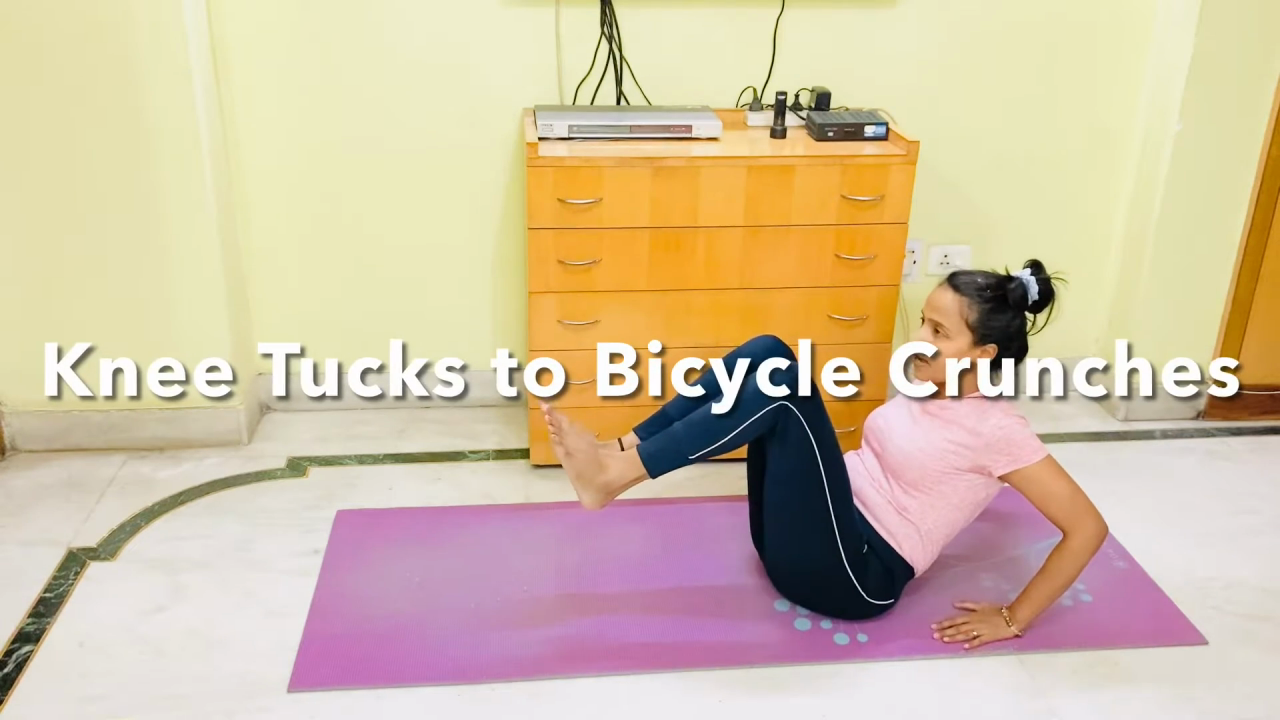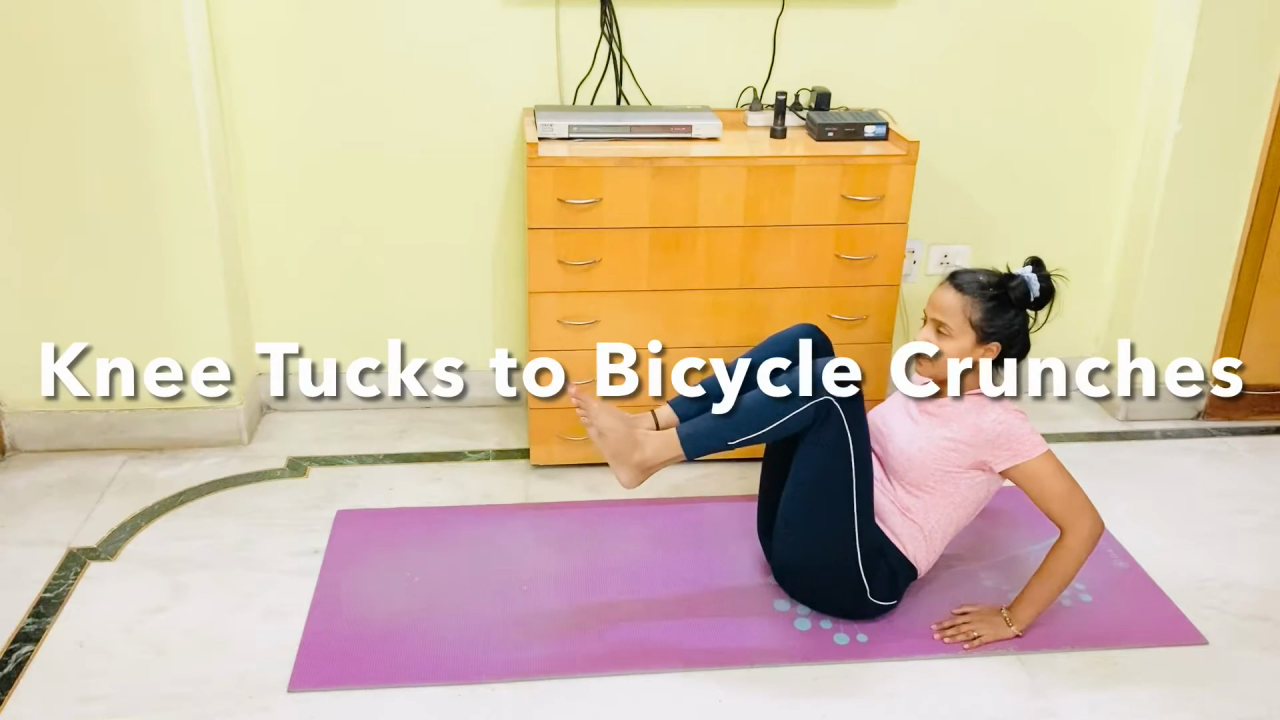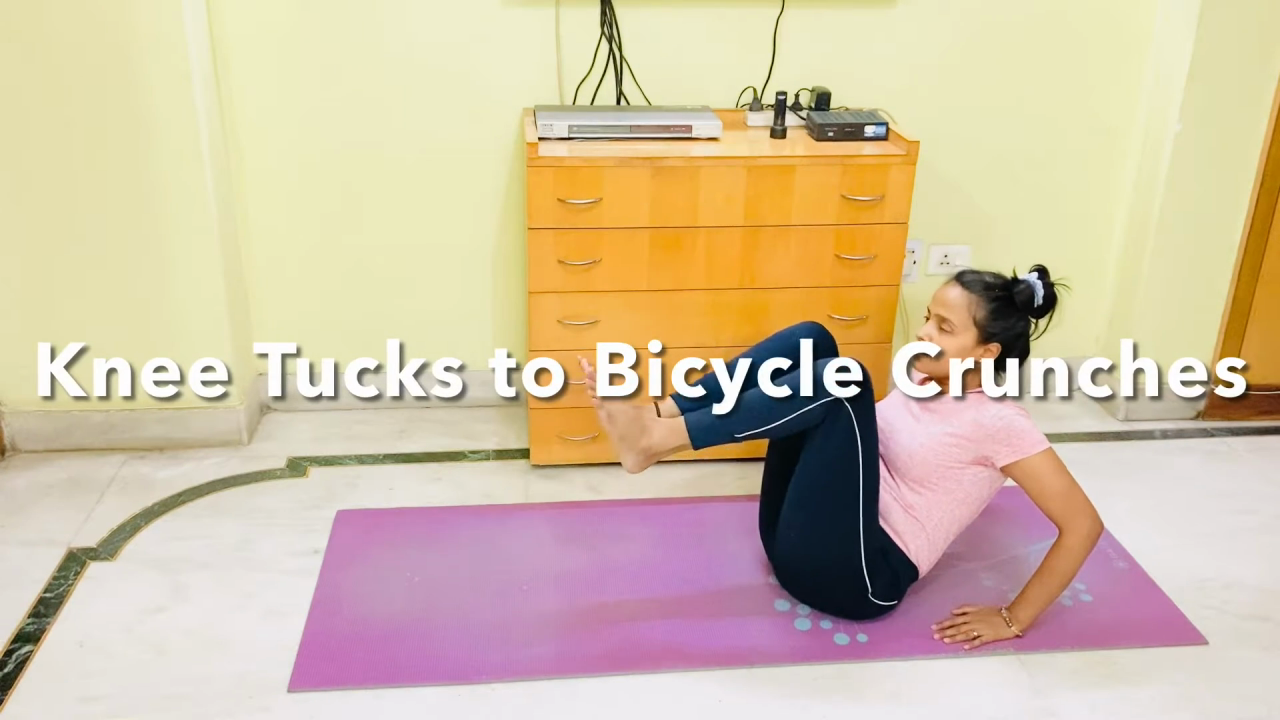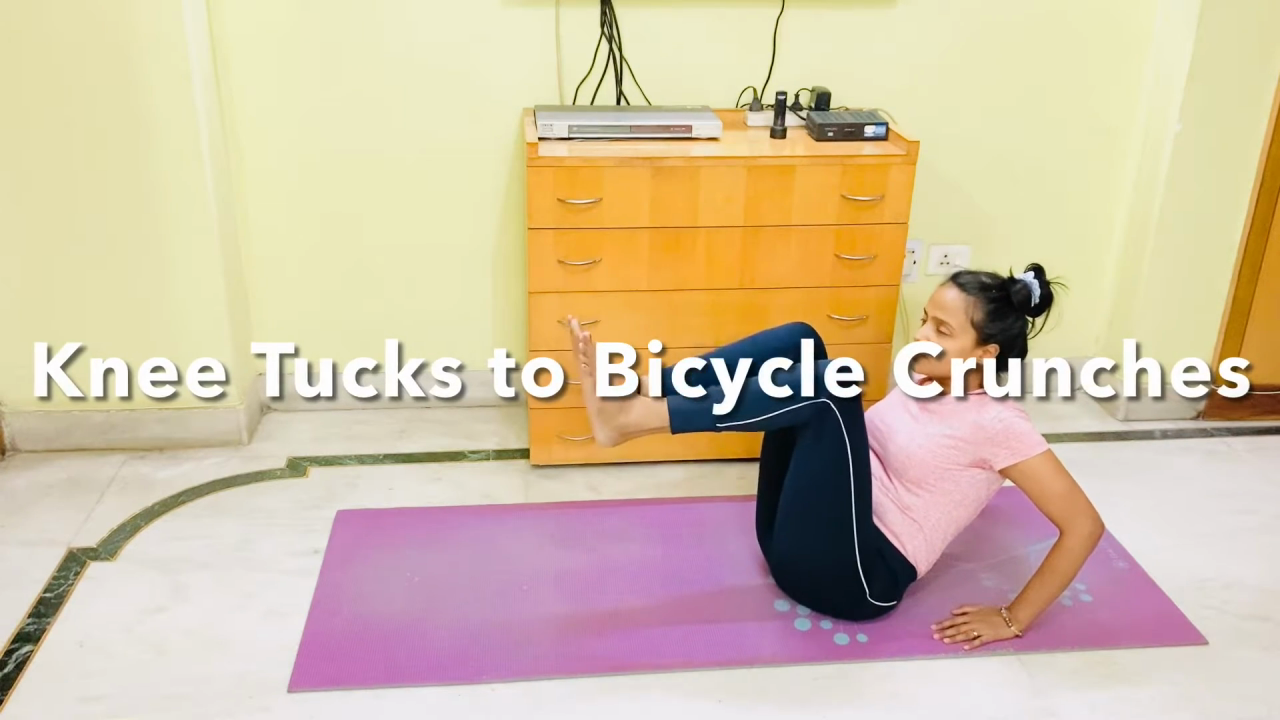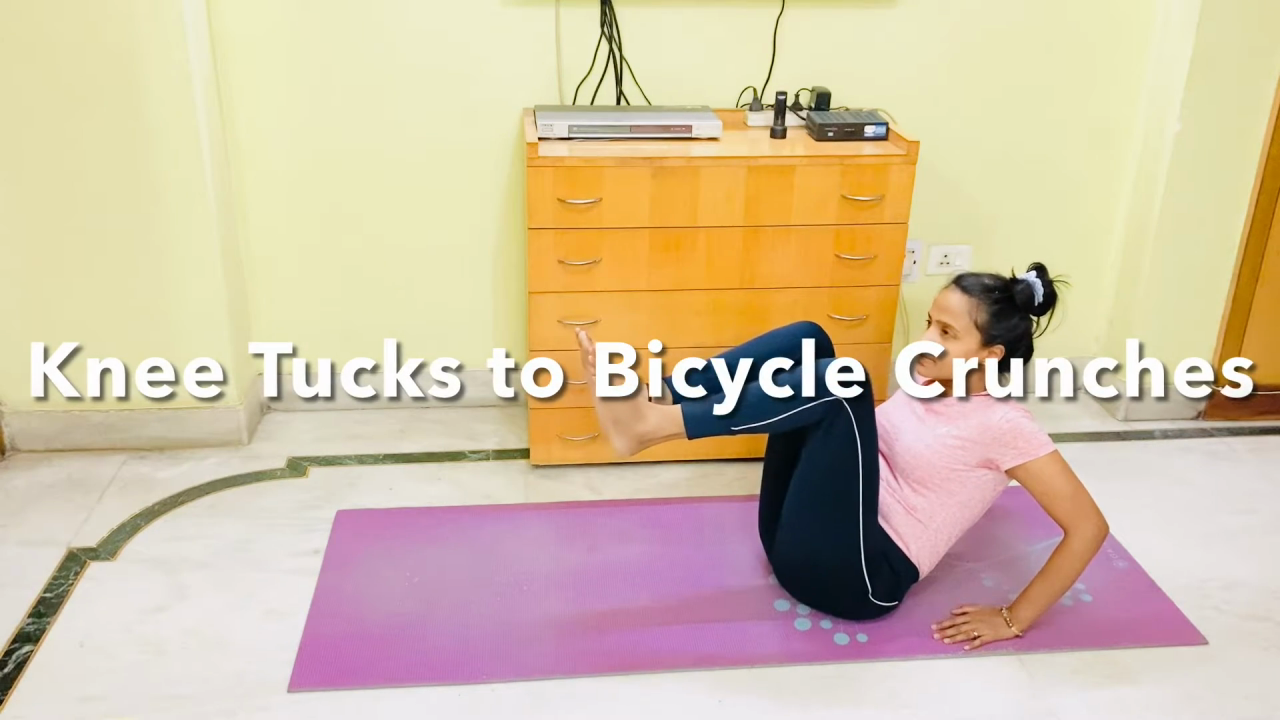
dt=0.5s
person 1, frame 1
left shoulder: (996, 430)
right shoulder: (930, 386)
left elbow: (1088, 528)
left wrist: (1012, 619)
left hip: (850, 571)
right hip: (820, 523)
left knee: (785, 386)
right knee: (767, 353)
left ankle: (616, 475)
right ankle: (619, 451)
person 1, frame 2
left shoulder: (996, 427)
right shoulder: (926, 381)
left elbow: (1084, 526)
left wrist: (1013, 620)
left hip: (854, 574)
right hip: (799, 533)
left knee: (829, 381)
right knee: (804, 342)
left ankle: (651, 453)
right ankle: (653, 424)
person 1, frame 3
left shoulder: (997, 424)
right shoulder: (924, 380)
left elbow: (1082, 525)
left wrist: (1013, 620)
left hip: (854, 574)
right hip: (799, 533)
left knee: (841, 381)
right knee: (810, 339)
left ankle: (657, 441)
right ankle: (660, 415)
person 1, frame 4
left shoulder: (997, 426)
right shoulder: (923, 380)
left elbow: (1084, 527)
left wrist: (1013, 620)
left hip: (855, 574)
right hip: (795, 534)
left knee: (825, 383)
right knee: (798, 341)
left ankle: (633, 419)
right ankle: (641, 394)
person 1, frame 5
left shoulder: (1003, 428)
right shoulder: (926, 382)
left elbow: (1088, 527)
left wrist: (1013, 621)
left hip: (853, 573)
right hip: (798, 535)
right knee: (806, 339)
left ankle: (650, 425)
right ankle: (655, 403)
